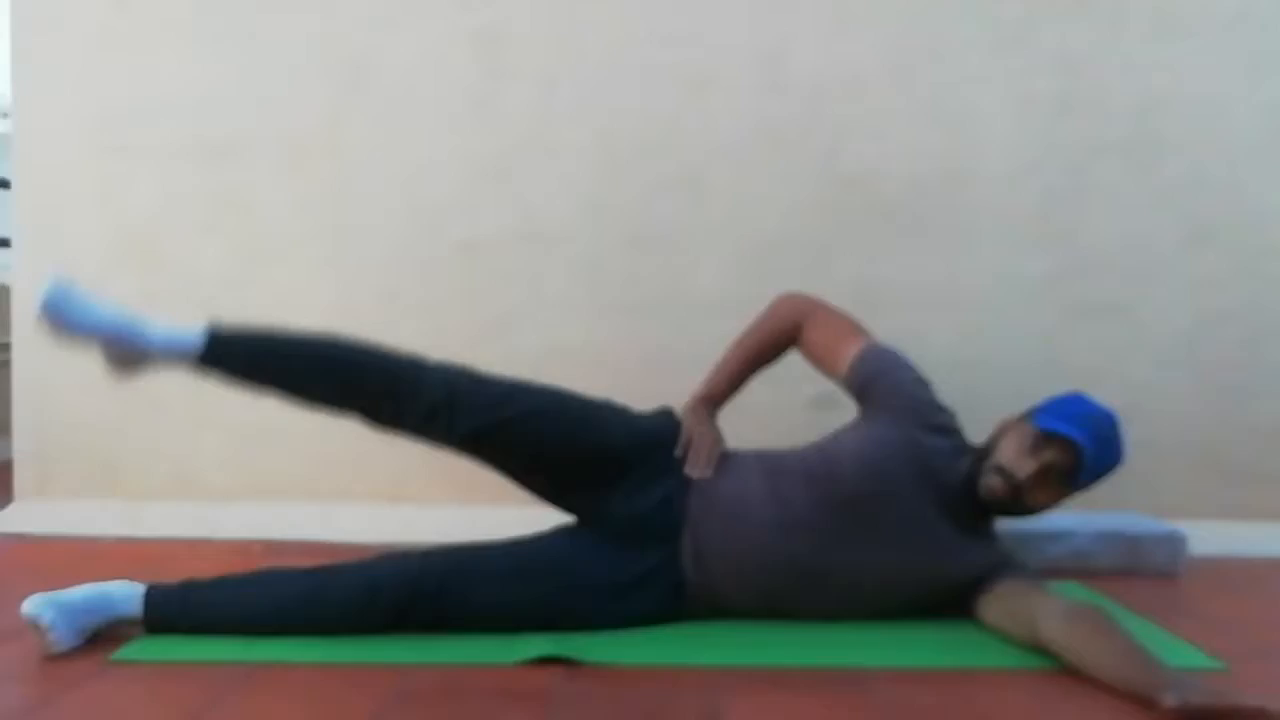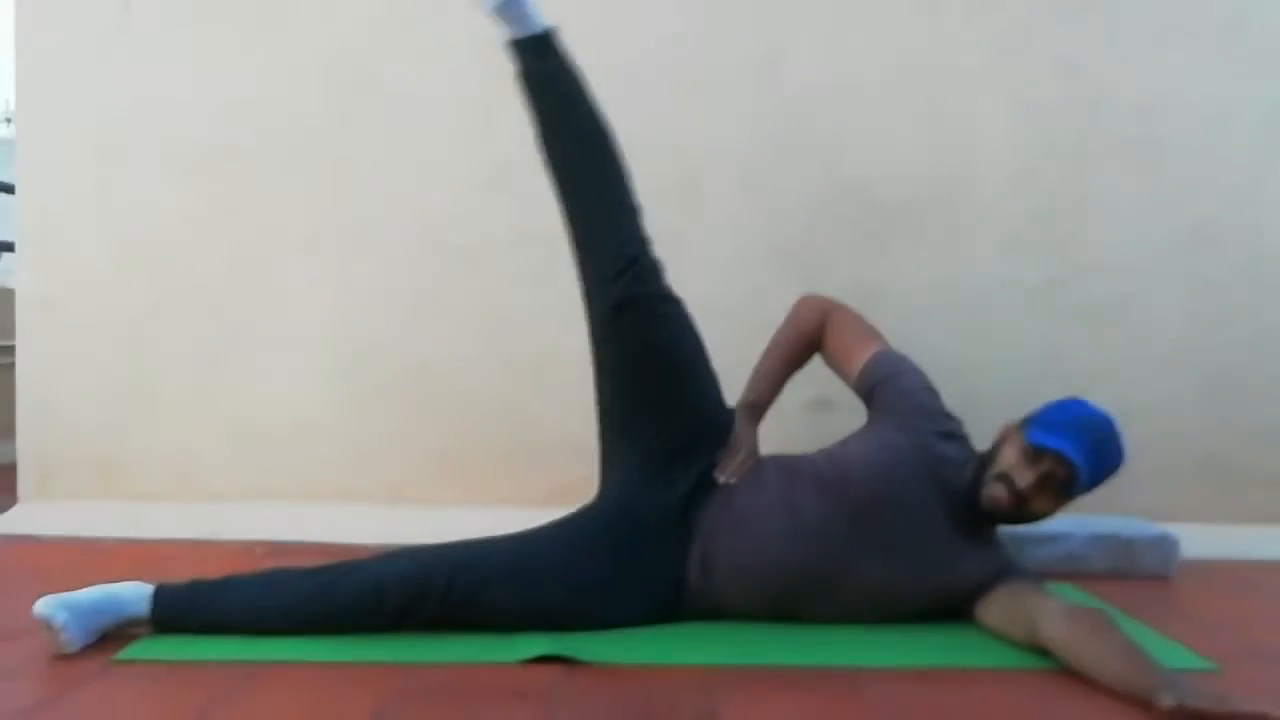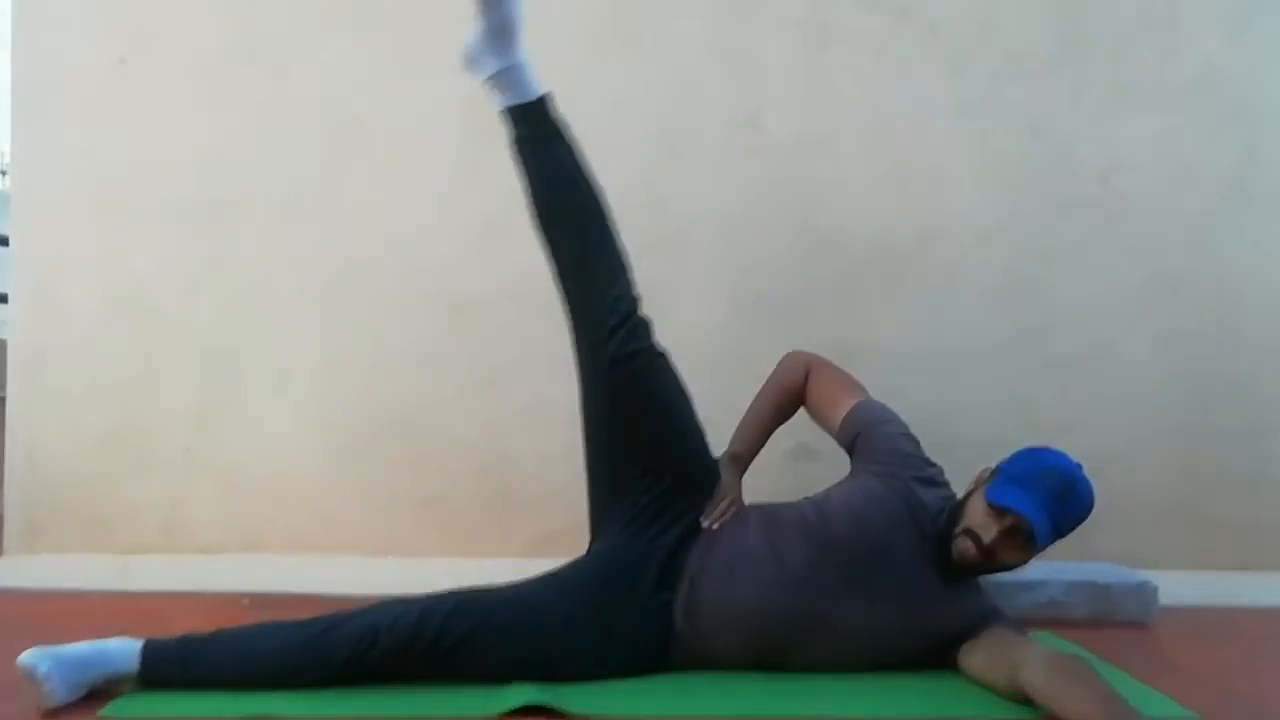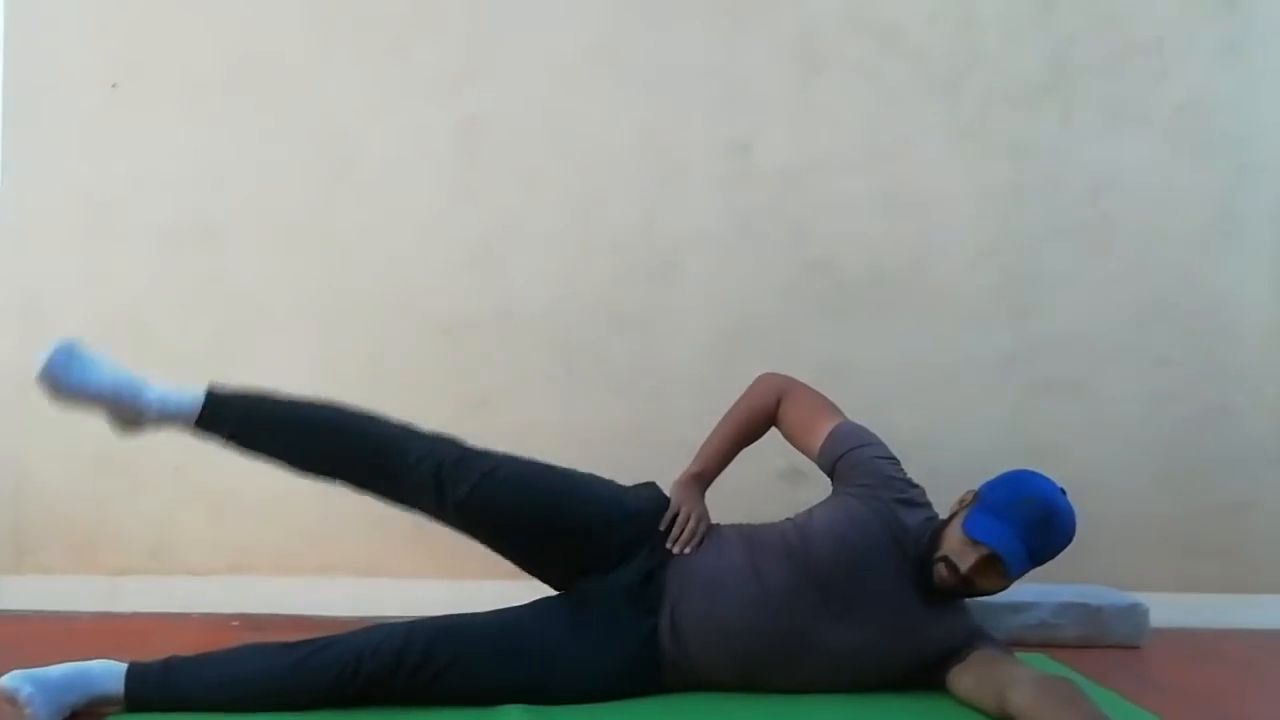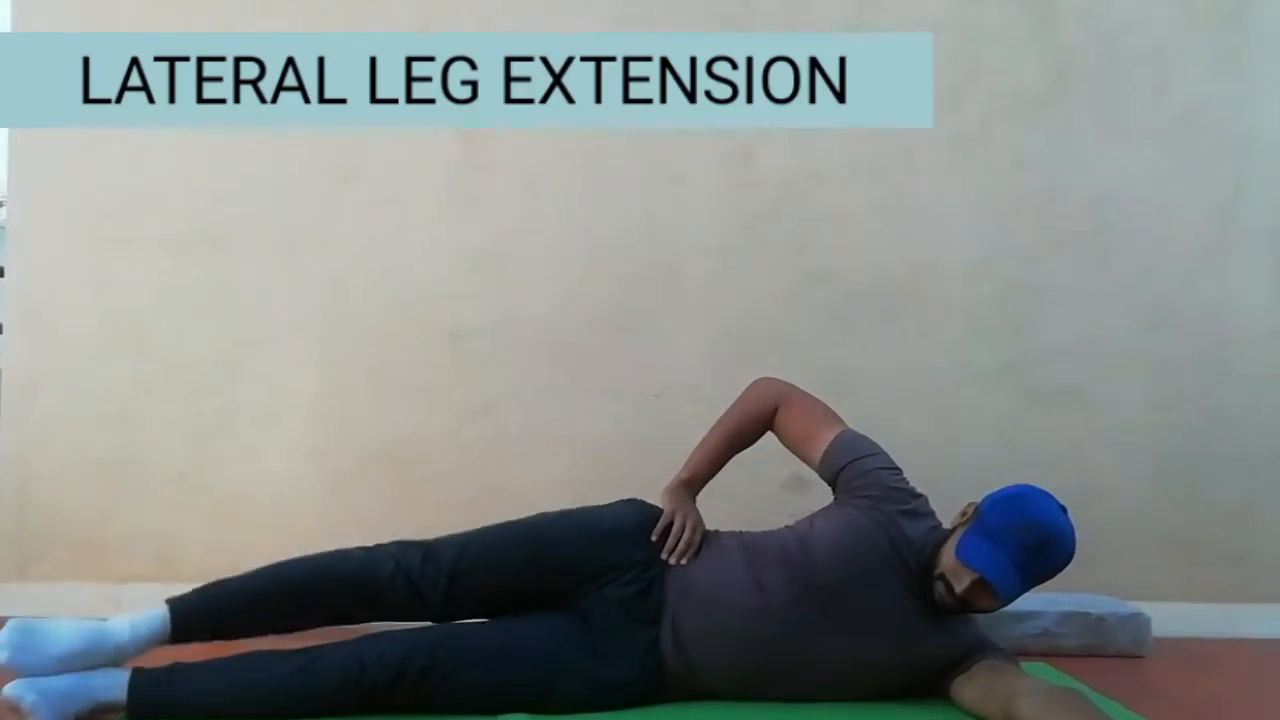
dt=0.4s
person 1, frame 1
left shoulder: (972, 563)
right shoulder: (921, 417)
right elbow: (800, 310)
right wrist: (706, 402)
left hip: (655, 582)
right hip: (651, 474)
left knee: (414, 589)
right knee: (444, 402)
left ankle: (132, 604)
right ankle: (174, 339)
person 1, frame 2
left shoulder: (978, 569)
right shoulder: (929, 431)
right elbow: (822, 312)
right wrist: (747, 416)
left hip: (652, 583)
right hip: (677, 483)
left knee: (424, 586)
right knee: (628, 280)
left ankle: (144, 603)
person 1, frame 3
left shoulder: (960, 615)
right shoulder: (910, 480)
right elbow: (808, 366)
right wrist: (733, 464)
right hip: (671, 528)
right knee: (618, 338)
person 1, frame 4
right shoulder: (889, 493)
right elbow: (779, 387)
right wrist: (695, 477)
right hip: (633, 545)
right knee: (439, 473)
right ankle: (170, 401)
person 1, frame 5
right shoulder: (889, 500)
right elbow: (776, 394)
right wrist: (684, 485)
right hip: (632, 558)
right knee: (409, 577)
right ankle: (133, 631)
